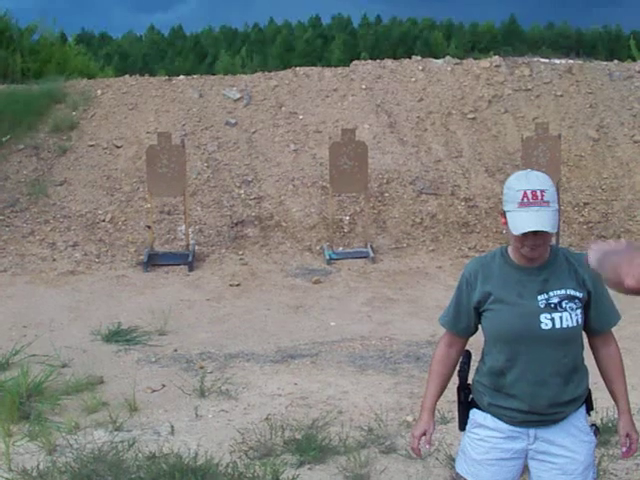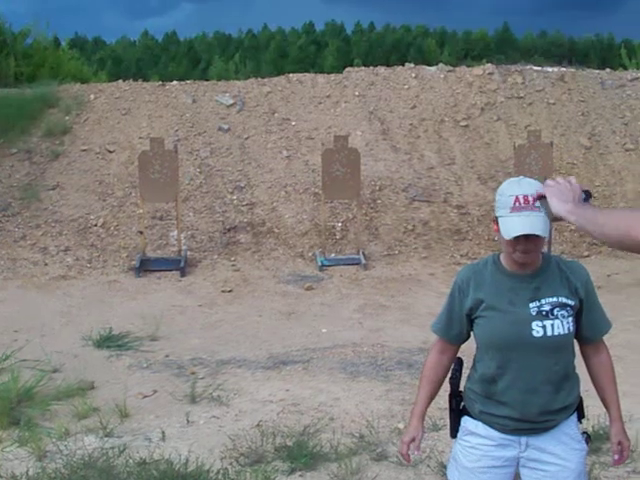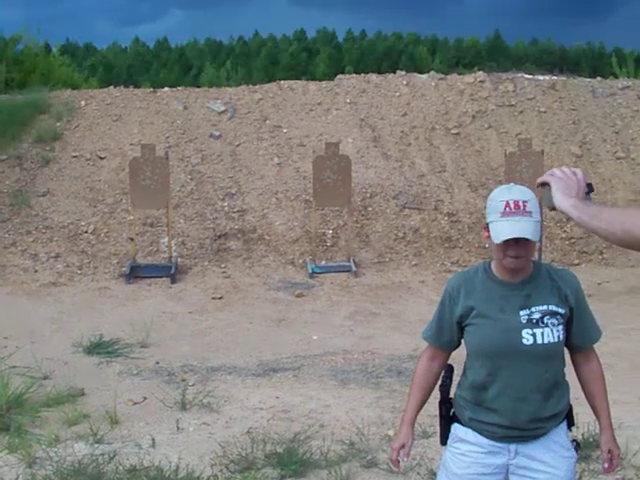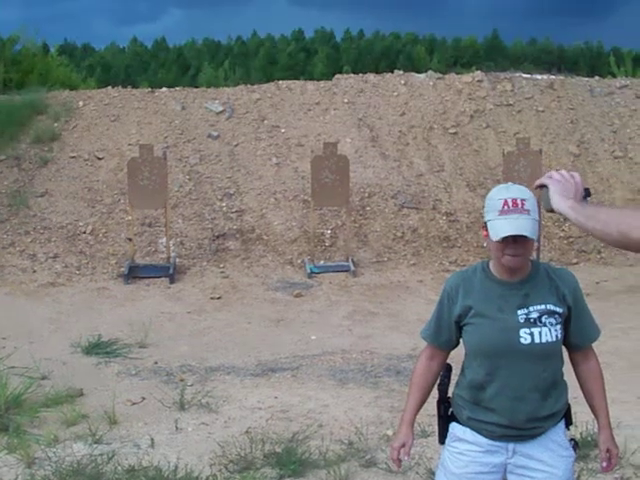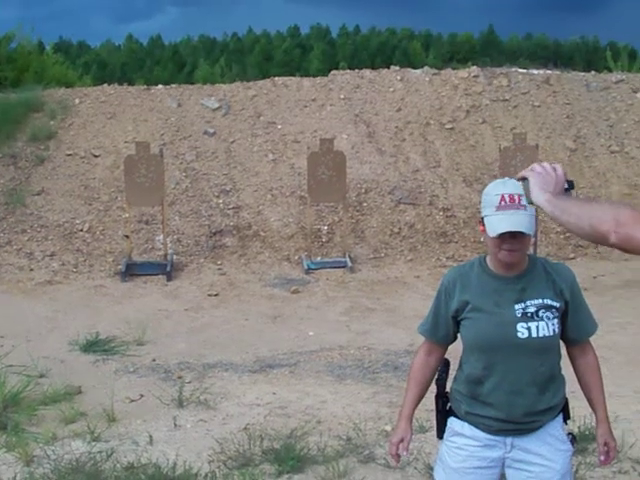
dt=0.2s
person 1, frame 1
left shoulder: (581, 271)
right shoulder: (479, 273)
left elbow: (603, 342)
right elbow: (451, 343)
right wrist: (427, 412)
left hip: (566, 424)
right hip: (495, 423)
person 1, frame 2
left shoulder: (573, 278)
right shoulder: (471, 280)
left elbow: (595, 350)
right elbow: (443, 350)
left wrist: (616, 420)
right wrist: (417, 417)
left hip: (557, 432)
right hip: (486, 430)
person 1, frame 3
left shoulder: (564, 286)
right shoulder: (462, 287)
left elbow: (585, 358)
right elbow: (434, 357)
left wrist: (606, 428)
right wrist: (407, 424)
left hip: (547, 439)
right hip: (476, 437)
person 1, frame 4
left shoulder: (562, 285)
right shoulder: (461, 287)
left elbow: (583, 357)
right elbow: (433, 356)
left wrist: (604, 427)
right wrist: (406, 424)
left hip: (545, 438)
right hip: (474, 436)
person 1, frame 5
left shoulder: (559, 280)
right shoulder: (458, 282)
left elbow: (581, 351)
right elbow: (430, 352)
left wrist: (602, 421)
right wrist: (405, 419)
left hip: (543, 432)
right hip: (473, 431)
